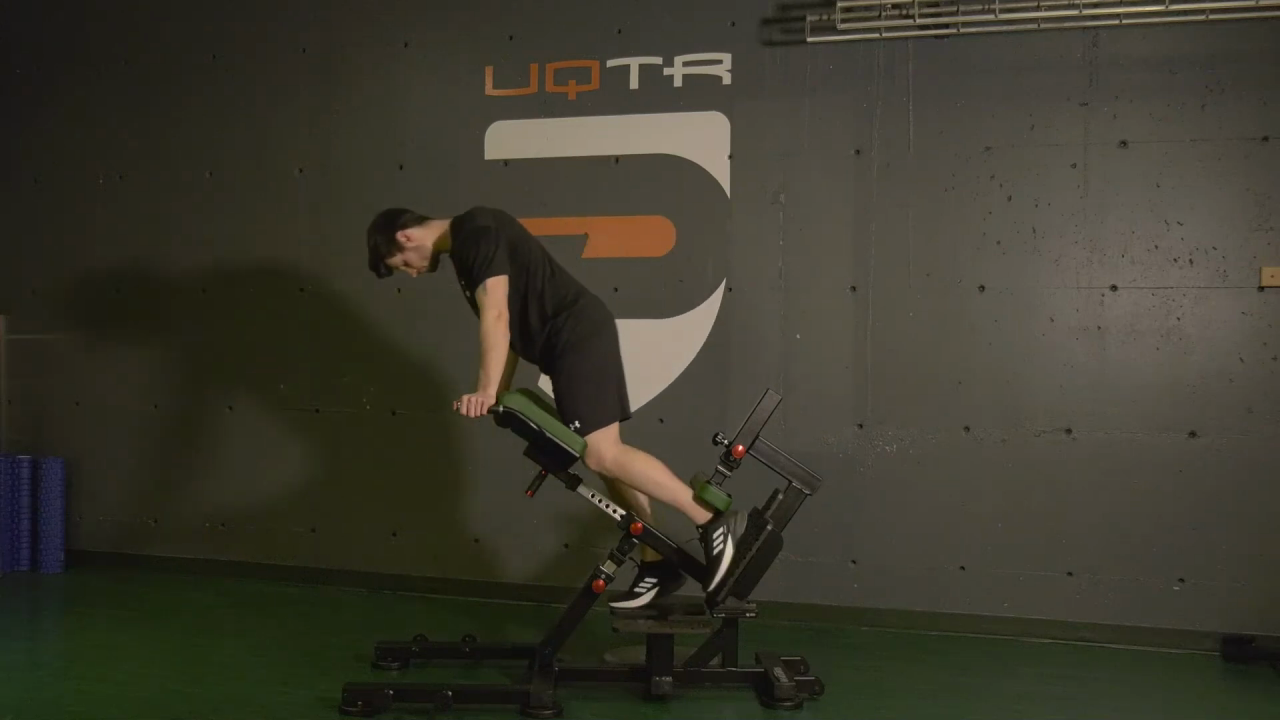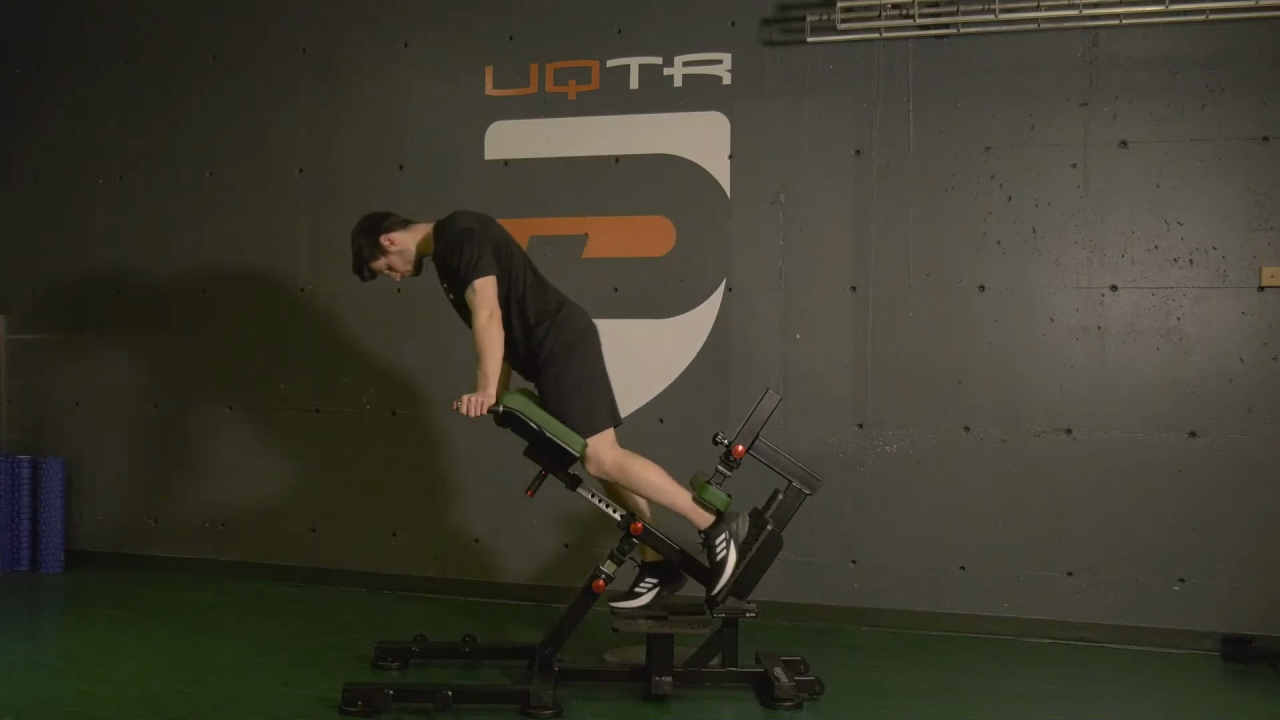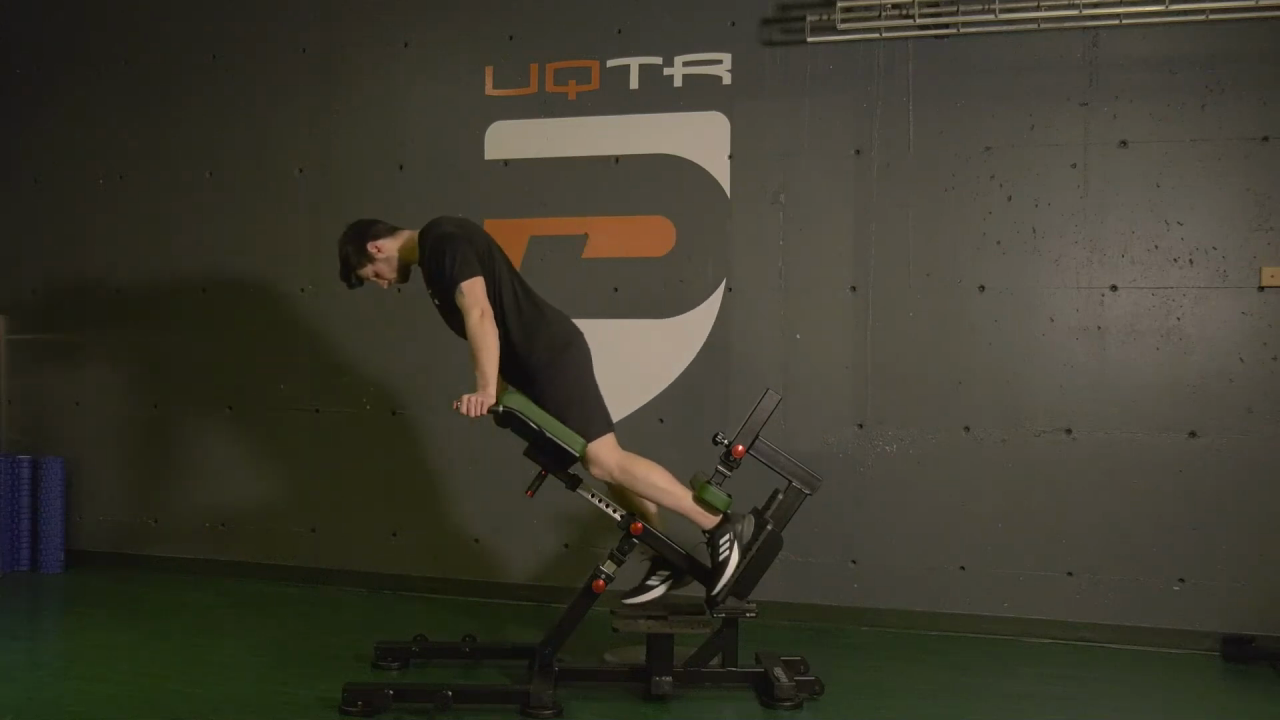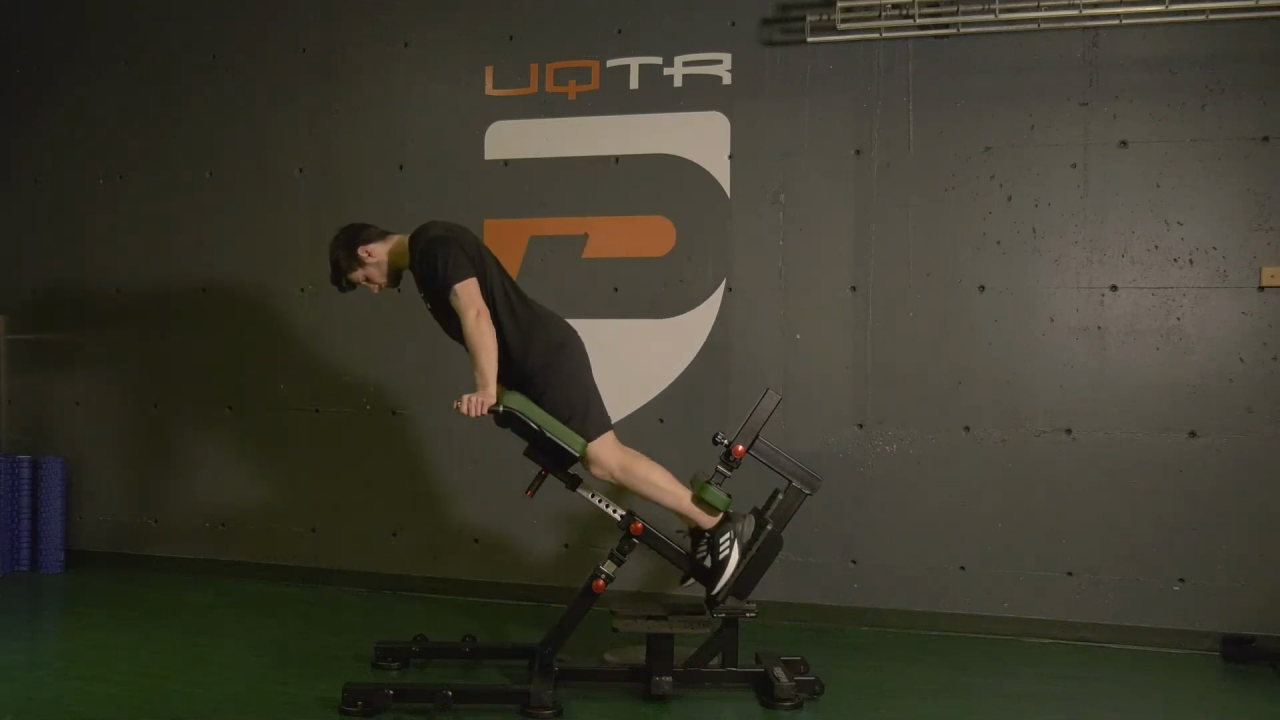
dt=0.2s
person 1, frame 1
left shoulder: (476, 231)
right shoulder: (461, 250)
left elbow: (495, 315)
right elbow: (508, 323)
left wrist: (486, 390)
right wrist: (498, 392)
left hip: (580, 336)
right hip: (571, 344)
left knee: (601, 454)
right knee: (607, 455)
left ankle: (712, 522)
right ankle: (658, 565)
person 1, frame 2
left shoulder: (460, 234)
right shoulder: (447, 252)
left elbow: (488, 314)
left wrist: (486, 390)
right wrist: (497, 391)
left hip: (563, 345)
right hip: (553, 350)
left knee: (600, 458)
right knee: (602, 460)
left ankle: (715, 525)
right ankle: (657, 565)
person 1, frame 3
left shoulder: (443, 239)
right shoulder: (434, 254)
left elbow: (479, 313)
left wrist: (485, 389)
right wrist: (495, 391)
left hip: (551, 355)
right hip: (540, 359)
left knee: (604, 461)
right knee: (603, 460)
left ankle: (720, 525)
right ankle: (666, 559)
person 1, frame 4
left shoulder: (434, 244)
right shoulder: (426, 256)
left elbow: (475, 314)
left wrist: (486, 389)
right wrist: (492, 388)
left hip: (546, 356)
right hip: (536, 360)
left knee: (604, 461)
right knee: (605, 457)
left ankle: (719, 523)
right ankle: (702, 528)
